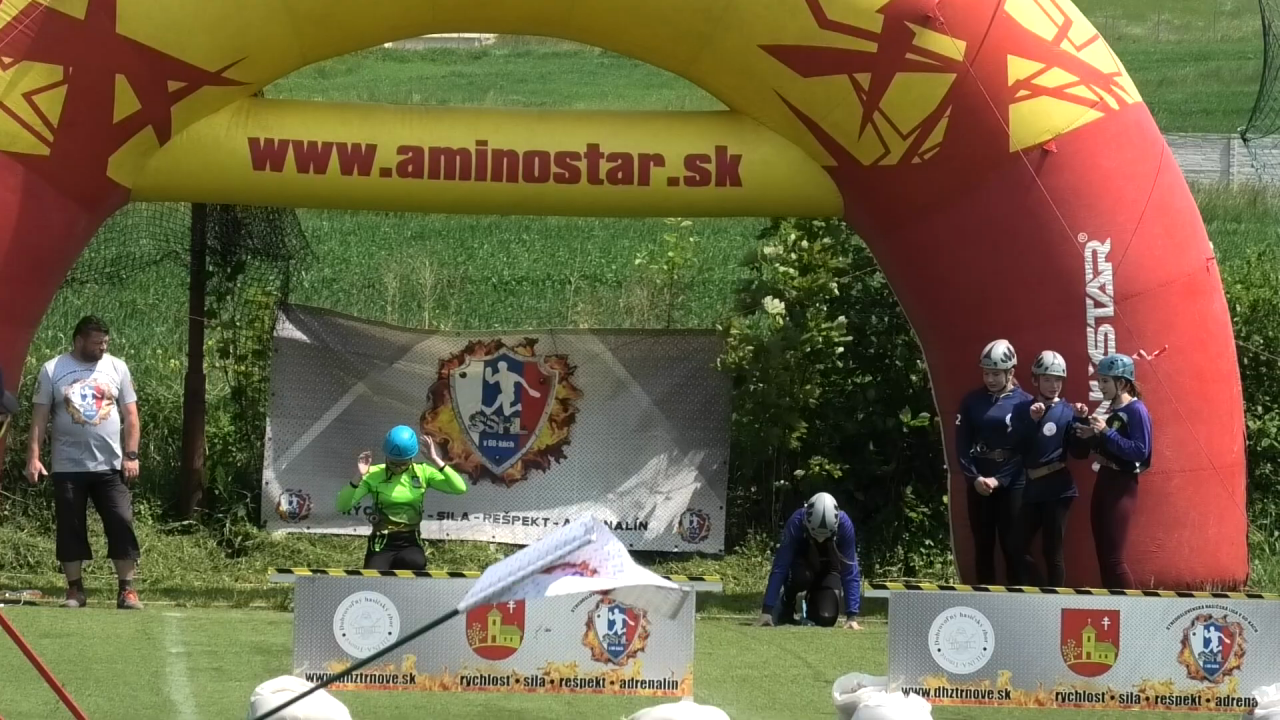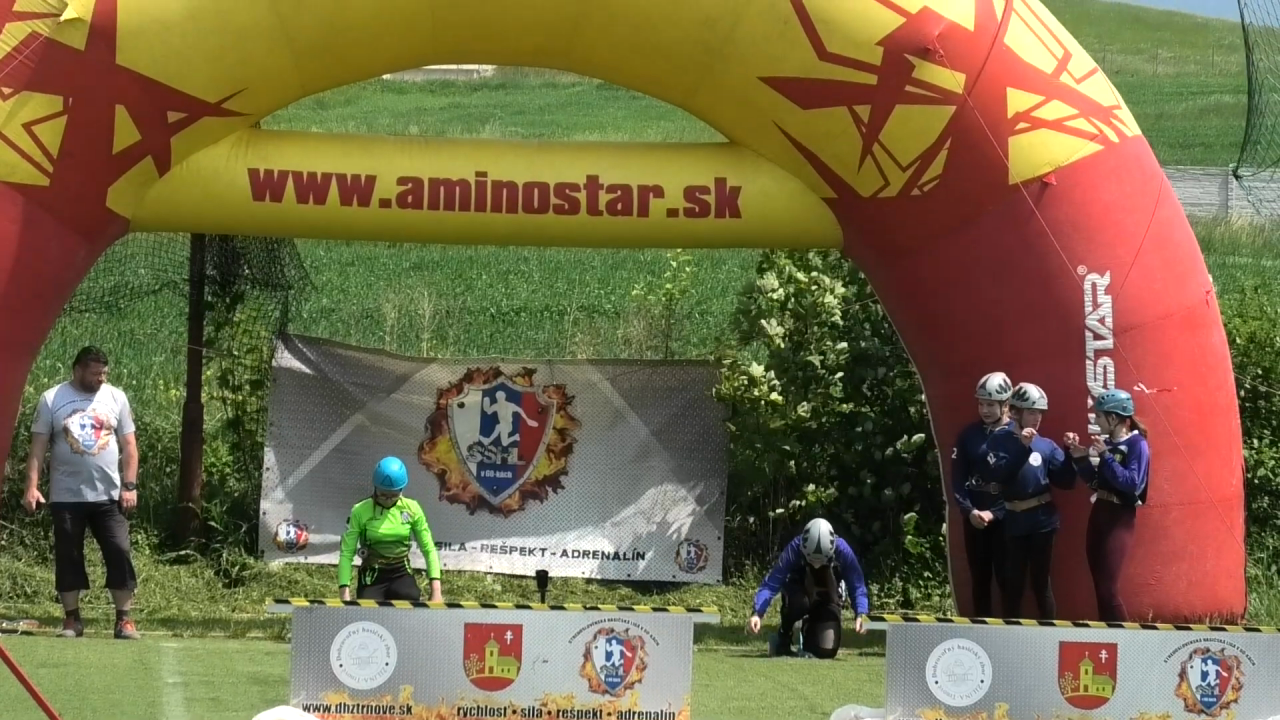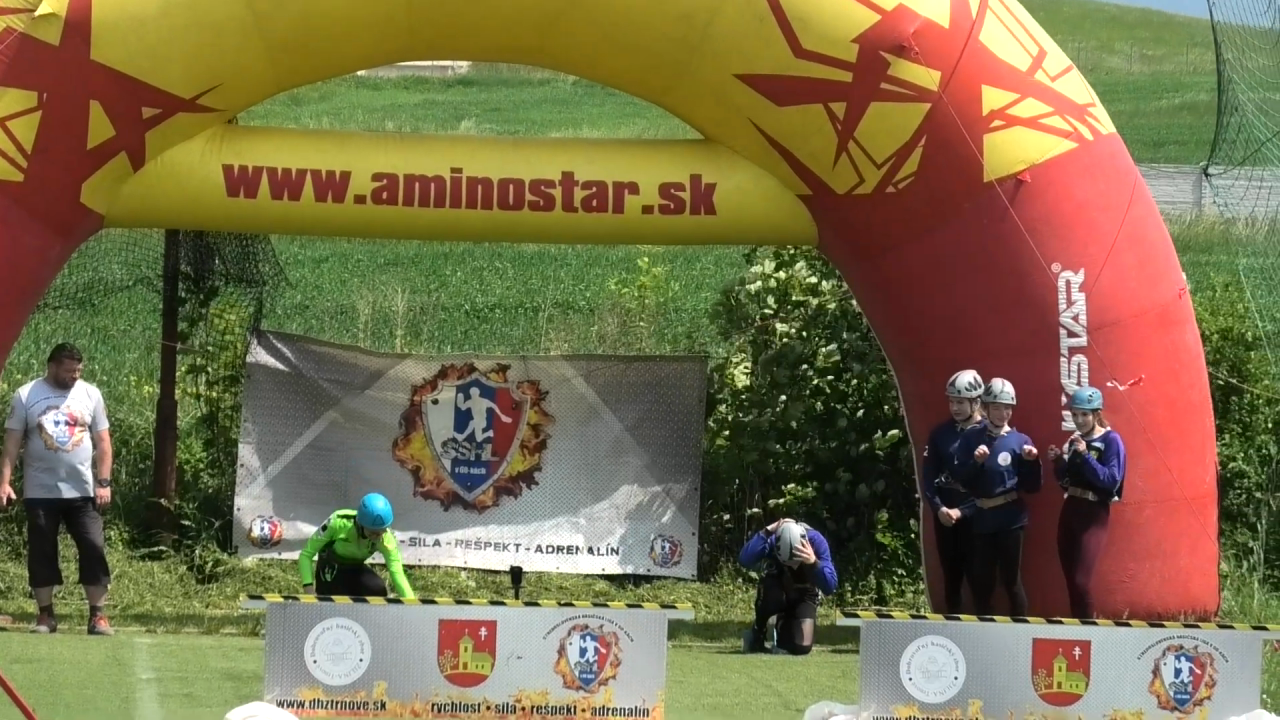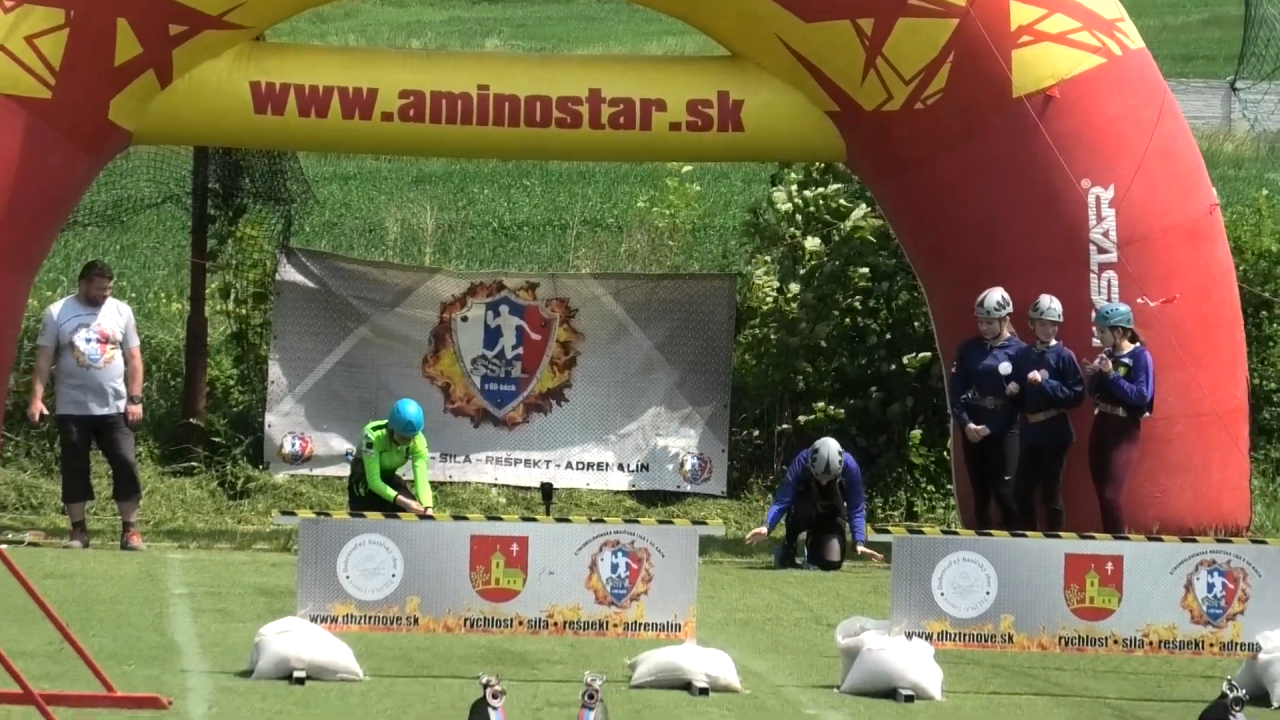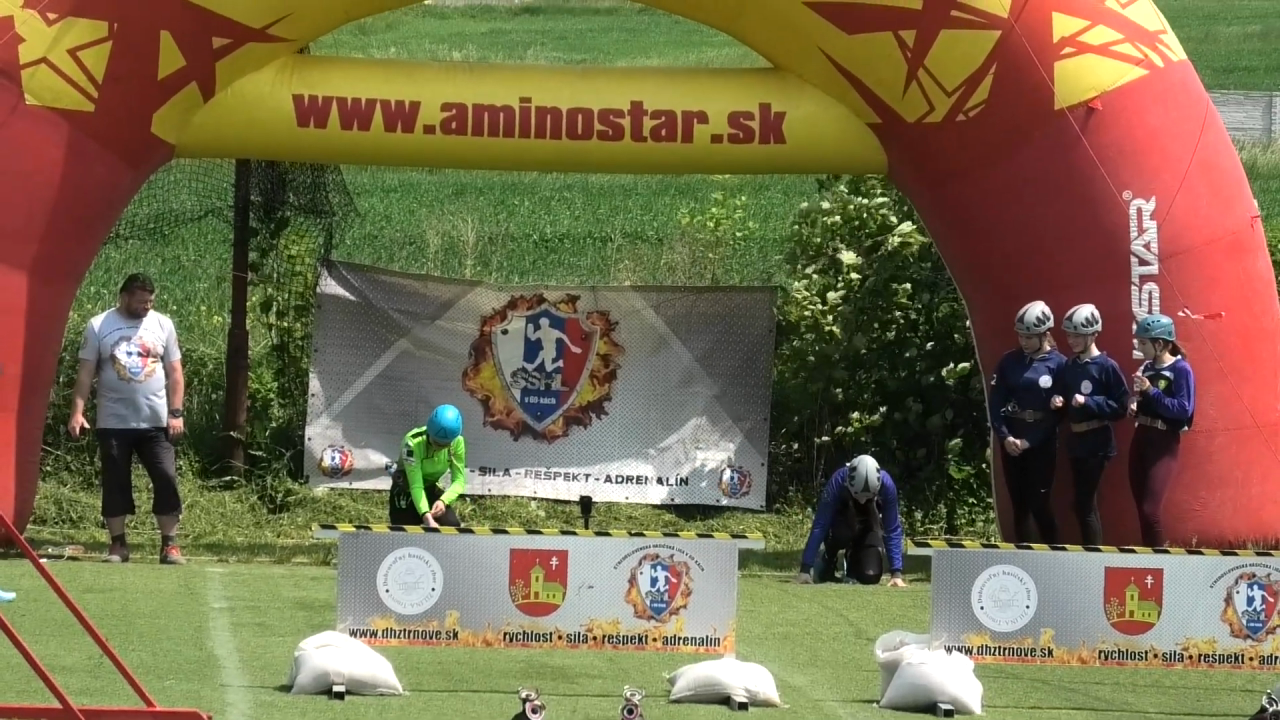
dt=0.7s
person 1, frame 1
left shoulder: (117, 367)
right shoulder: (52, 370)
left elbow: (130, 415)
right elbow: (39, 417)
left wrist: (131, 455)
right wrist: (33, 457)
left hip: (110, 465)
right hip: (68, 467)
left knee: (121, 524)
right knee: (70, 528)
left ankle: (126, 589)
right ankle: (75, 589)
person 1, frame 2
left shoulder: (116, 397)
right shoulder: (51, 399)
left elbow: (129, 445)
right elbow: (38, 446)
left wrist: (129, 486)
right wrist: (31, 486)
left hip: (109, 495)
right hip: (66, 496)
left knee: (119, 554)
right knee: (68, 557)
left ankle: (124, 619)
right ankle: (72, 619)
person 1, frame 3
left shoulder: (90, 394)
right shoulder: (25, 395)
left elbow: (102, 442)
left wrist: (104, 482)
left hip: (83, 492)
right hip: (40, 493)
left knee: (93, 550)
right knee: (41, 554)
left ankle: (98, 615)
right ankle: (45, 615)
person 1, frame 4
left shoulder: (121, 311)
right shoulder: (57, 313)
left elbow: (134, 358)
right elbow: (44, 359)
left wrist: (135, 399)
right wrist: (36, 398)
left hip: (114, 408)
right hip: (72, 409)
left knee: (126, 466)
right knee: (74, 469)
left ankle: (130, 530)
right ankle: (78, 530)
person 1, frame 5
left shoulder: (163, 324)
right shoulder: (99, 325)
left elbow: (175, 372)
right elbow: (85, 373)
left wrist: (176, 413)
right wrist: (77, 411)
left hip: (155, 422)
right hip: (113, 422)
left knee: (166, 480)
right knee: (115, 483)
left ankle: (169, 544)
right ankle: (118, 544)
person 2, frame 1
left shoulder: (1024, 403)
right shoulder: (972, 401)
right elbow: (962, 445)
left wrist: (998, 480)
right wrist: (974, 477)
left hip: (1012, 483)
right hip: (977, 481)
left knee: (1012, 545)
right knee: (982, 544)
person 2, frame 2
right shoulder: (968, 434)
right elbow: (957, 478)
left wrist: (994, 513)
right wrist: (969, 510)
left hip: (1006, 516)
right hip: (973, 514)
left knee: (1006, 578)
right knee: (979, 577)
person 2, frame 3
right shoulder: (941, 433)
right elbow: (928, 475)
left wrist: (962, 511)
right wrist: (938, 507)
left hip: (975, 513)
right hip: (944, 513)
right knee: (951, 575)
person 2, frame 4
left shoulder: (1019, 351)
right shoulder: (968, 349)
right elbow: (955, 390)
left wrist: (990, 428)
right wrist: (965, 423)
left hip: (1004, 429)
right hip: (972, 427)
left knee: (1003, 491)
right knee: (980, 491)
person 2, frame 5
left shoulder: (1058, 364)
right shoulder: (1009, 361)
left elbow: (1057, 412)
right elbow: (995, 402)
left wrist: (1029, 441)
right wrist: (1004, 436)
left hip: (1042, 441)
right hip: (1011, 439)
left knee: (1038, 503)
right knee: (1018, 504)
person 3, frame 1
left shoulder: (1069, 412)
right shoulder: (1023, 409)
right wrist: (1032, 421)
left hip: (1058, 489)
right hip: (1032, 488)
left knee: (1052, 551)
person 3, frame 2
left shoulder: (1047, 445)
right shoulder: (998, 440)
left elbow: (1066, 481)
right elbow: (997, 474)
right wrist: (1023, 447)
left hip: (1042, 520)
right hip: (1014, 522)
left knee: (1041, 583)
right knee: (1012, 583)
person 3, frame 3
left shoulder: (1021, 441)
right shoulder: (971, 438)
left elbow: (1033, 486)
right elbow: (963, 480)
left wrist: (1031, 460)
right wrist: (975, 461)
left hip: (1011, 518)
right hip: (982, 518)
left knee: (1011, 579)
right knee: (982, 579)
person 3, frame 4
left shoulder: (1064, 356)
right shoulder: (1022, 355)
left elbow: (1076, 397)
left wrist: (1044, 384)
right wrist: (1013, 393)
left hip: (1055, 433)
right hip: (1029, 432)
left knee: (1051, 494)
right knee: (1021, 491)
person 3, frame 5
left shoulder: (1107, 367)
right shoulder: (1069, 366)
left elbow: (1122, 406)
left wrist: (1088, 402)
right wrist: (1058, 401)
left hip: (1097, 443)
right hip: (1076, 441)
left knee: (1083, 505)
right knee: (1086, 504)
person 4, frame 1
left shoulder: (1136, 410)
right shoulder: (1112, 409)
left elbow: (1140, 451)
left wrist: (1106, 432)
right wrist: (1090, 433)
left hip: (1122, 486)
right hip: (1104, 481)
left knee: (1114, 556)
right knee: (1102, 553)
person 4, frame 2
left shoulder: (1137, 444)
right shoulder: (1108, 442)
left elbow: (1132, 483)
left wrist: (1105, 456)
right wrist: (1081, 458)
left hip: (1120, 518)
right hip: (1099, 514)
left knee: (1107, 588)
right knee: (1099, 585)
person 4, frame 3
left shoulder: (1111, 440)
right shoulder: (1075, 440)
left elbow: (1112, 480)
left wrist: (1085, 456)
right wrist: (1058, 461)
left hip: (1094, 514)
right hip: (1070, 510)
left knee: (1080, 581)
right knee: (1070, 580)
person 4, frame 4
left shoulder: (1140, 356)
right shoulder: (1106, 355)
left elbow: (1141, 396)
left wrist: (1111, 374)
right wrist: (1095, 376)
left hip: (1124, 429)
right hip: (1101, 425)
left knee: (1111, 495)
right knee: (1102, 494)
person 4, frame 5
left shoulder: (1181, 369)
right shoulder: (1147, 368)
left elbow: (1184, 409)
left wrist: (1150, 391)
right wrist: (1134, 403)
left hip: (1164, 442)
right hip: (1141, 438)
left knee: (1150, 509)
right knee: (1141, 507)
